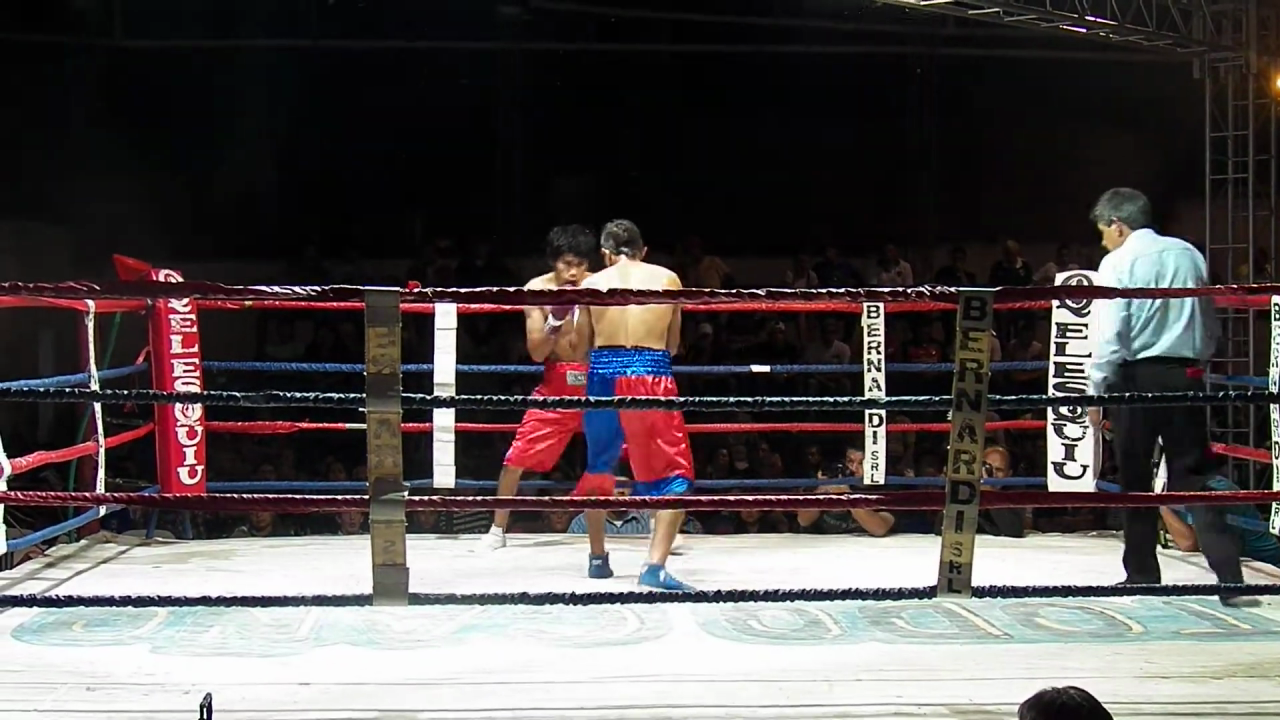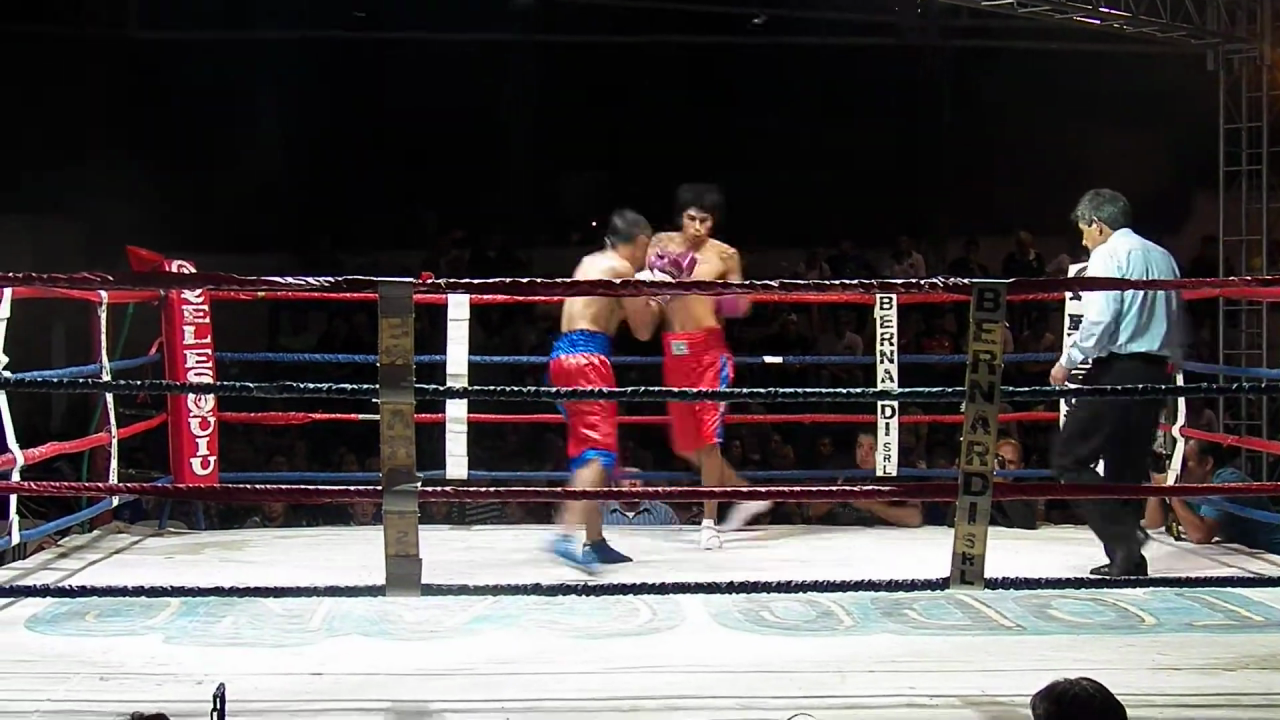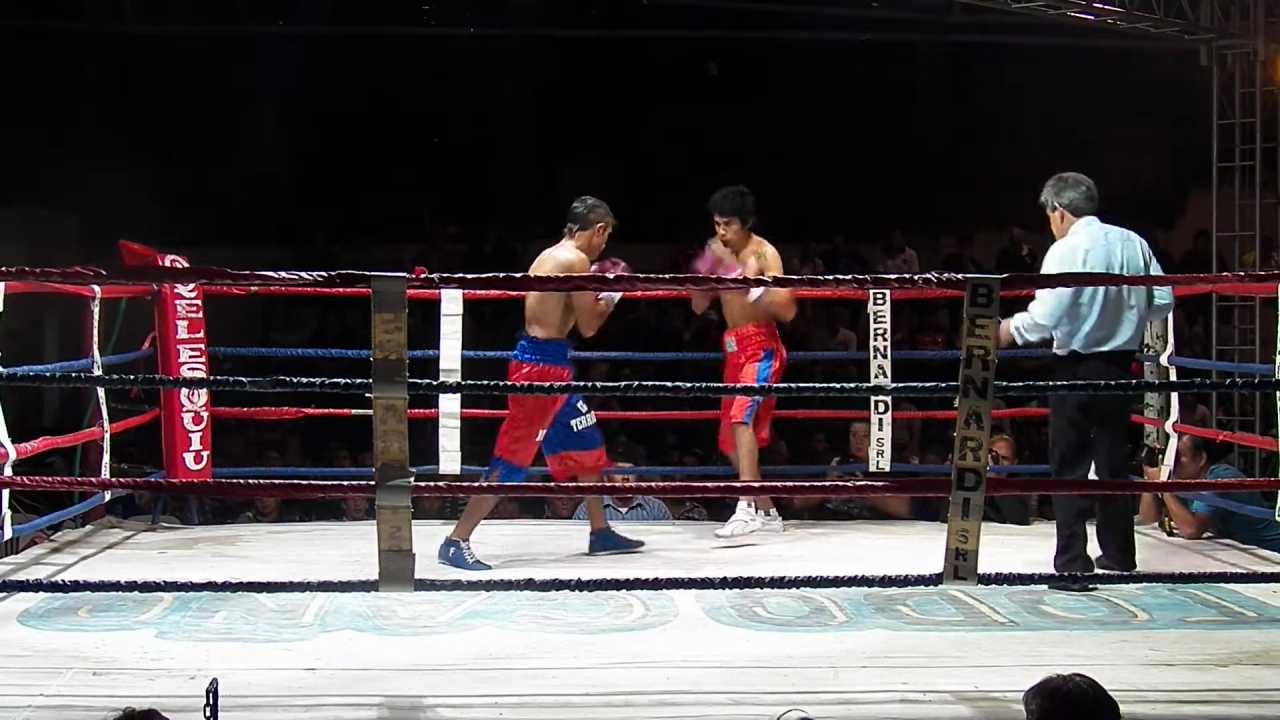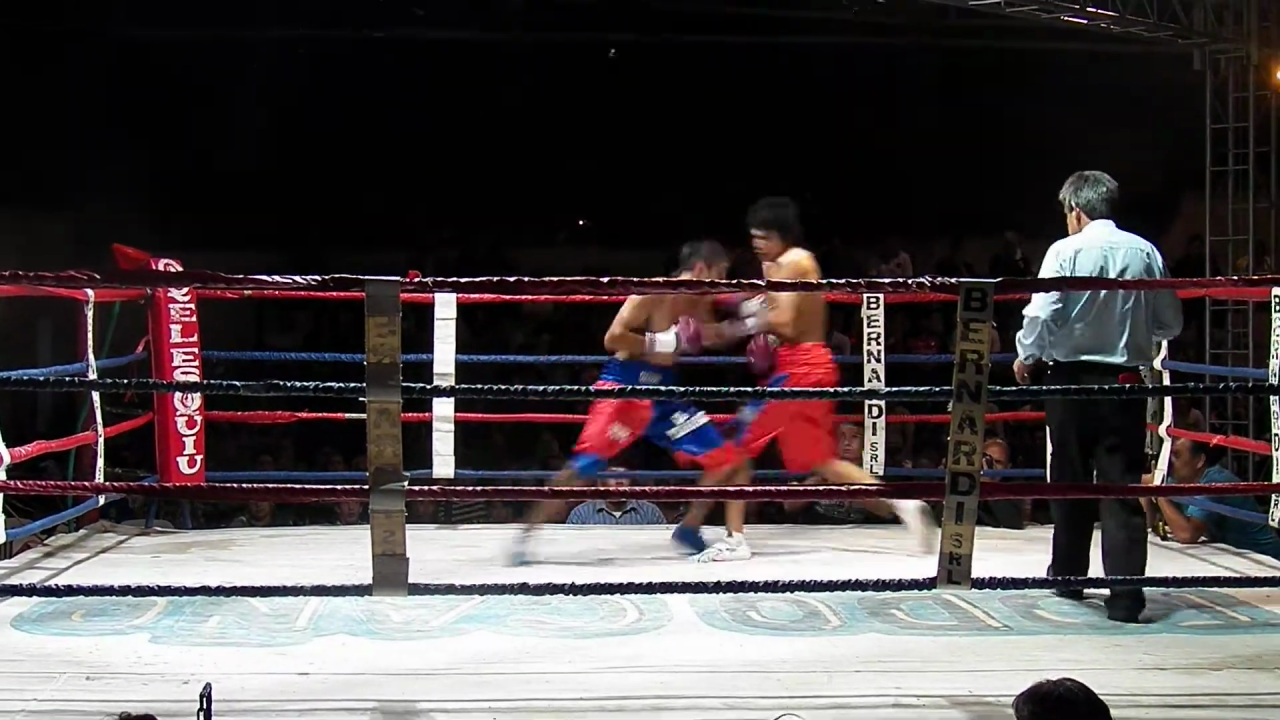
dt=0.5s
person 1, frame 1
left shoulder: (1118, 263)
right shoulder: (1189, 254)
left elbow: (1109, 334)
right elbow: (1208, 325)
left wrist: (1096, 390)
right wrist: (1201, 364)
left hip: (1139, 377)
right hip: (1186, 377)
left knee: (1132, 478)
right knee: (1192, 477)
left ankle: (1142, 575)
right ankle: (1226, 566)
person 1, frame 2
left shoulder: (1109, 255)
right shoulder: (1162, 257)
left elbow: (1099, 319)
right elbow: (1174, 323)
left wrist: (1066, 362)
right wrist: (1166, 367)
left hip: (1116, 372)
right hip: (1154, 372)
left knee: (1069, 458)
right knee: (1128, 467)
left ankle: (1121, 536)
right ankle: (1125, 557)
person 1, frame 3
left shoulder: (1067, 250)
right shoulder: (1133, 243)
left elbow: (1044, 318)
right elbow: (1163, 301)
left wrist: (1013, 328)
left hip: (1078, 369)
right hip: (1122, 367)
left knee: (1070, 467)
right knee: (1114, 462)
left ankle: (1072, 566)
right ankle: (1118, 556)
person 1, frame 4
left shoulder: (1066, 250)
right shoulder: (1146, 253)
left elbow: (1040, 314)
right elbow: (1170, 324)
left wrist: (1025, 356)
left hip: (1071, 379)
right hip: (1124, 382)
left knee: (1071, 479)
right knee: (1122, 487)
left ankle: (1069, 573)
right ankle: (1125, 591)
person 2, frame 1
left shoulder: (592, 284)
right shoulder: (668, 279)
left elbow: (584, 345)
right elbow: (672, 345)
left hip: (603, 375)
right hip: (651, 377)
left knee: (599, 468)
right knee: (672, 474)
left ankle: (597, 558)
right ankle: (655, 566)
person 2, frame 2
left shoulder: (590, 262)
right shoulder: (621, 268)
right elbow: (643, 330)
left hip: (564, 356)
right hip: (586, 357)
left knee: (587, 448)
right knee: (598, 450)
left ankle: (594, 543)
right ankle: (567, 537)
person 2, frame 3
left shoulder: (550, 256)
right shoulder: (575, 260)
right elbow: (588, 326)
left wrist: (596, 286)
right wrist: (613, 292)
left hip: (548, 362)
right hip: (541, 364)
left knee: (588, 445)
right knee: (512, 459)
left ankle: (601, 532)
right ankle: (457, 541)
person 2, frame 4
left shoulder: (695, 302)
right shoulder: (651, 292)
right elbow: (614, 337)
right wrist: (660, 342)
left hip: (658, 390)
right hip: (623, 386)
left knee: (722, 456)
right knee: (588, 463)
left ankle: (689, 530)
right ankle: (527, 531)
person 3, frame 1
right shoulder: (537, 289)
right elbow: (537, 353)
right wrist: (554, 320)
right hip: (558, 383)
right knee: (517, 456)
right ankle: (497, 530)
person 3, frame 2
left shoulder: (725, 256)
right shoulder: (662, 244)
left elbow: (741, 305)
left wrist: (737, 305)
left hip: (710, 351)
right hip: (675, 352)
left knee: (708, 437)
right knee: (687, 443)
left ankle: (709, 522)
person 3, frame 3
left shoulder: (765, 253)
right shoulder: (715, 249)
left elbow: (788, 310)
right elbow: (699, 307)
left wrist: (752, 289)
left hip: (763, 348)
right hip: (736, 348)
left knee: (741, 420)
right knee: (732, 439)
left ankle: (747, 508)
right ankle: (767, 512)
person 3, frame 4
left shoulder: (793, 263)
right shoulder: (783, 264)
left elbow: (784, 323)
left wrist: (748, 315)
right wrist: (762, 340)
left hip: (799, 367)
right hip: (818, 367)
left knee: (739, 444)
right knee: (822, 461)
left ankle: (734, 540)
right ankle: (904, 506)
